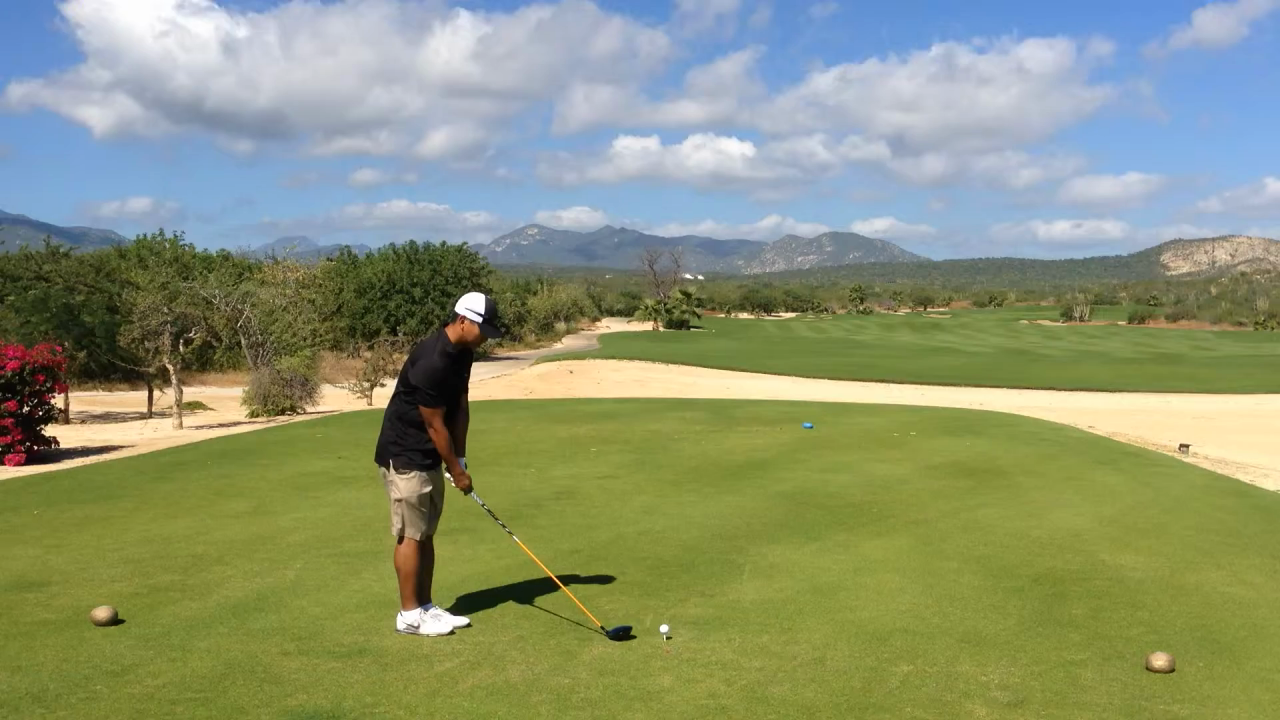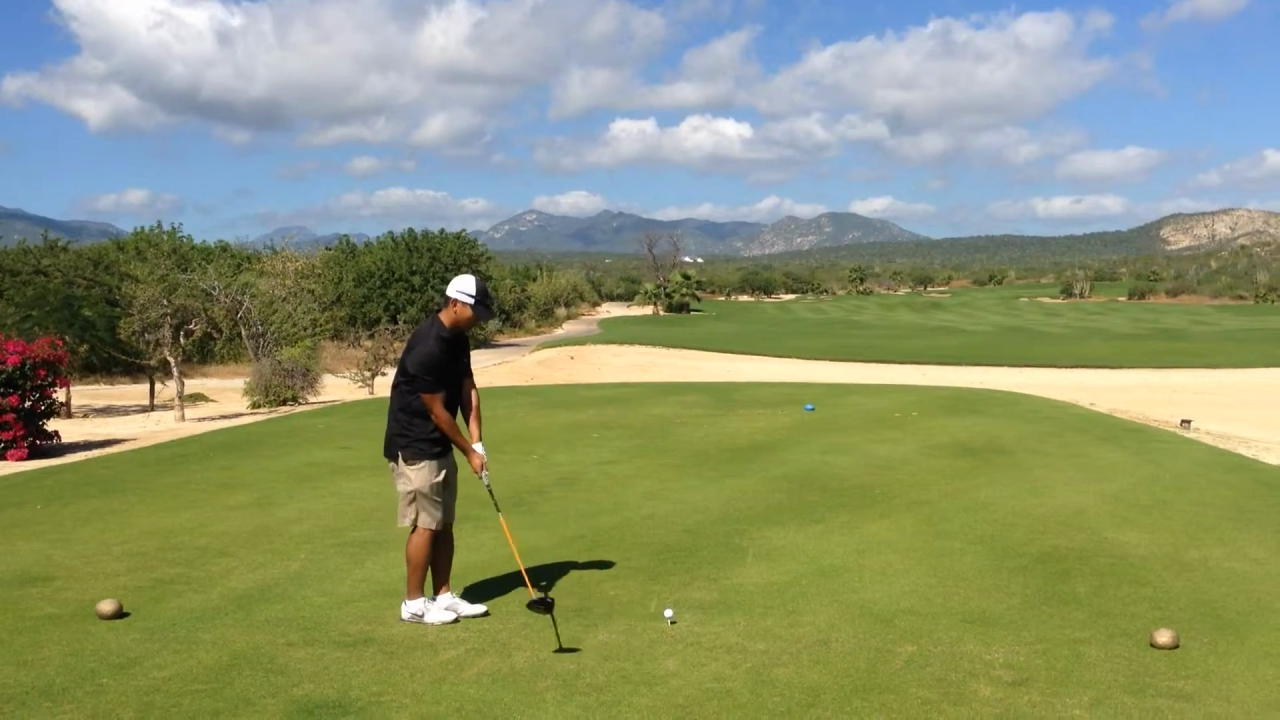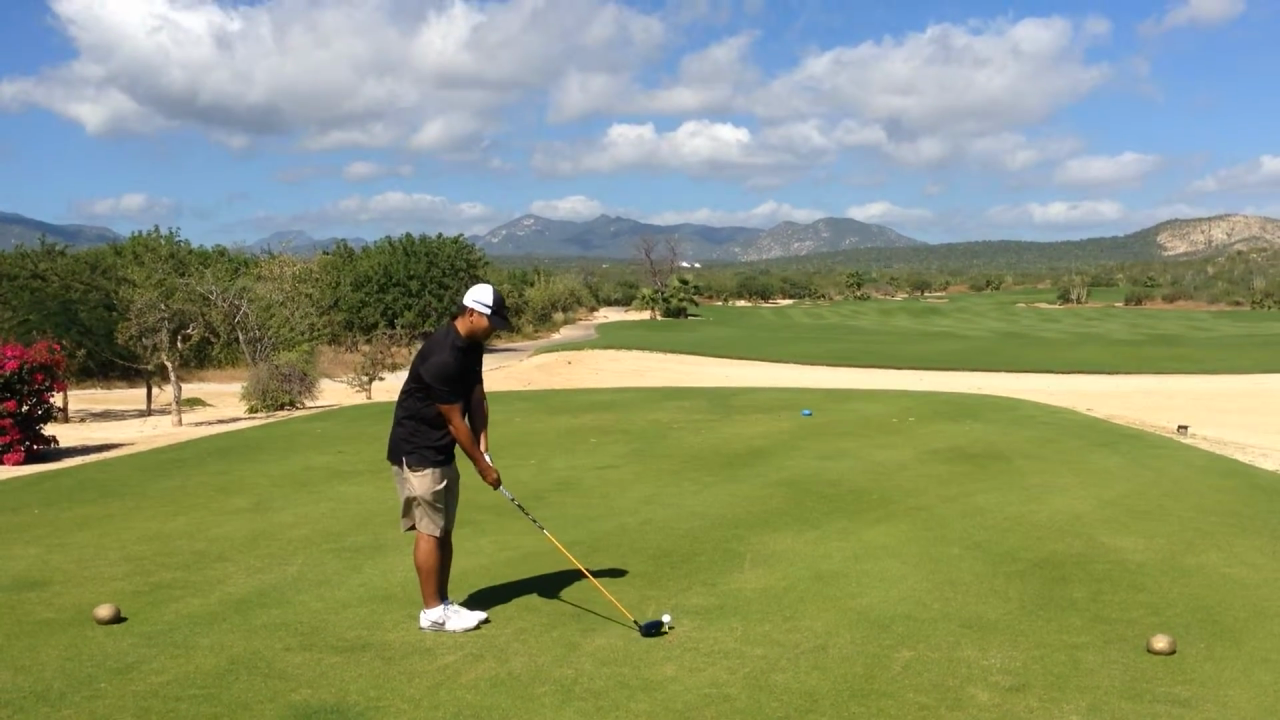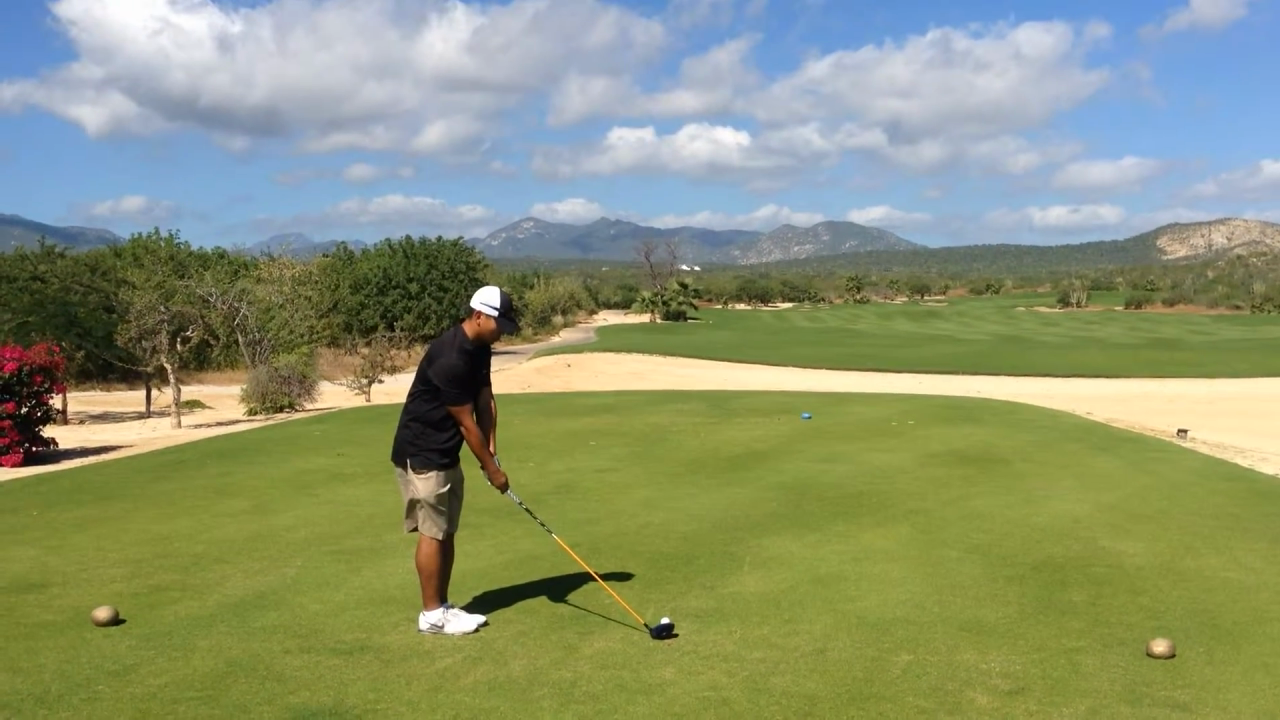
dt=1s
person 1, frame 1
left shoulder: (463, 354)
right shoulder: (431, 361)
left elbow: (461, 408)
right elbow: (435, 425)
left wrist: (460, 461)
right wrist: (457, 472)
left hip: (429, 457)
right hip: (404, 456)
left knee: (426, 535)
right knee: (411, 535)
left ankle: (426, 607)
right ankle: (409, 615)
person 1, frame 2
left shoulder: (458, 339)
right shoulder: (427, 347)
left elbow: (468, 390)
right elbow: (436, 411)
left wrist: (477, 442)
right wrist: (468, 452)
left hip: (438, 446)
right hip: (413, 447)
left knee: (443, 523)
right knee: (425, 525)
left ankle: (443, 596)
right ankle: (414, 604)
person 1, frame 3
left shoulder: (472, 346)
right shoulder: (442, 356)
left elbow: (477, 398)
right elbow: (455, 421)
left wrist: (484, 450)
right wrist: (482, 467)
left hip: (441, 452)
right hip: (417, 452)
left knee: (445, 530)
right knee: (429, 531)
left ankle: (443, 603)
right ankle: (432, 612)
person 1, frame 4
left shoulder: (480, 348)
right shoulder: (449, 358)
left elbow: (485, 401)
right elbow: (465, 422)
left wrist: (492, 454)
right wrist: (491, 469)
left hip: (446, 454)
right hip: (421, 454)
left knee: (447, 533)
right knee: (431, 532)
left ankle: (443, 606)
right ankle: (431, 614)
